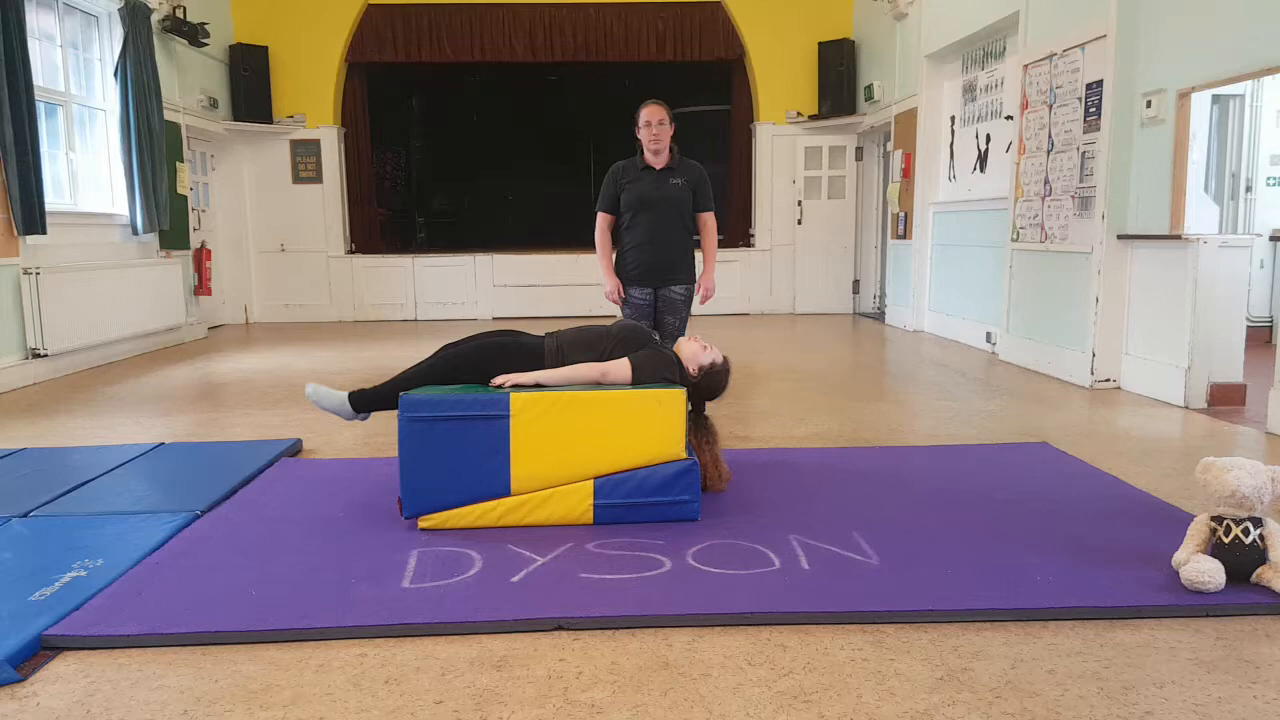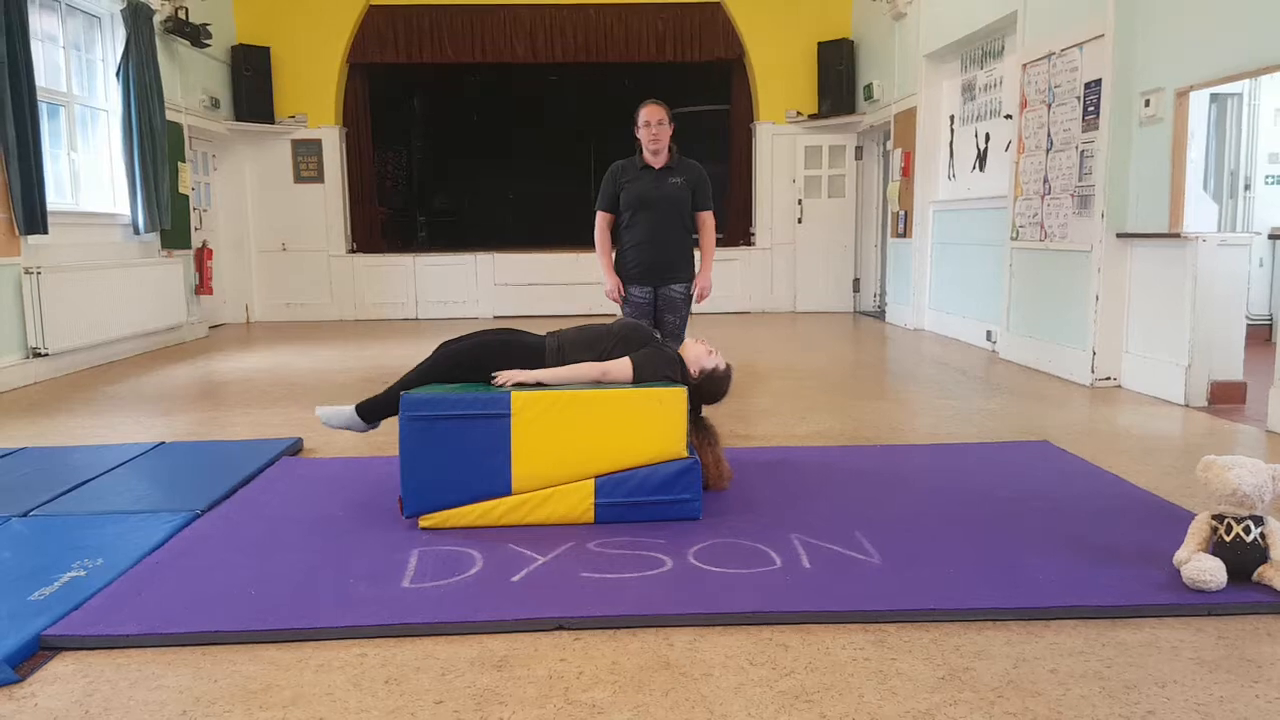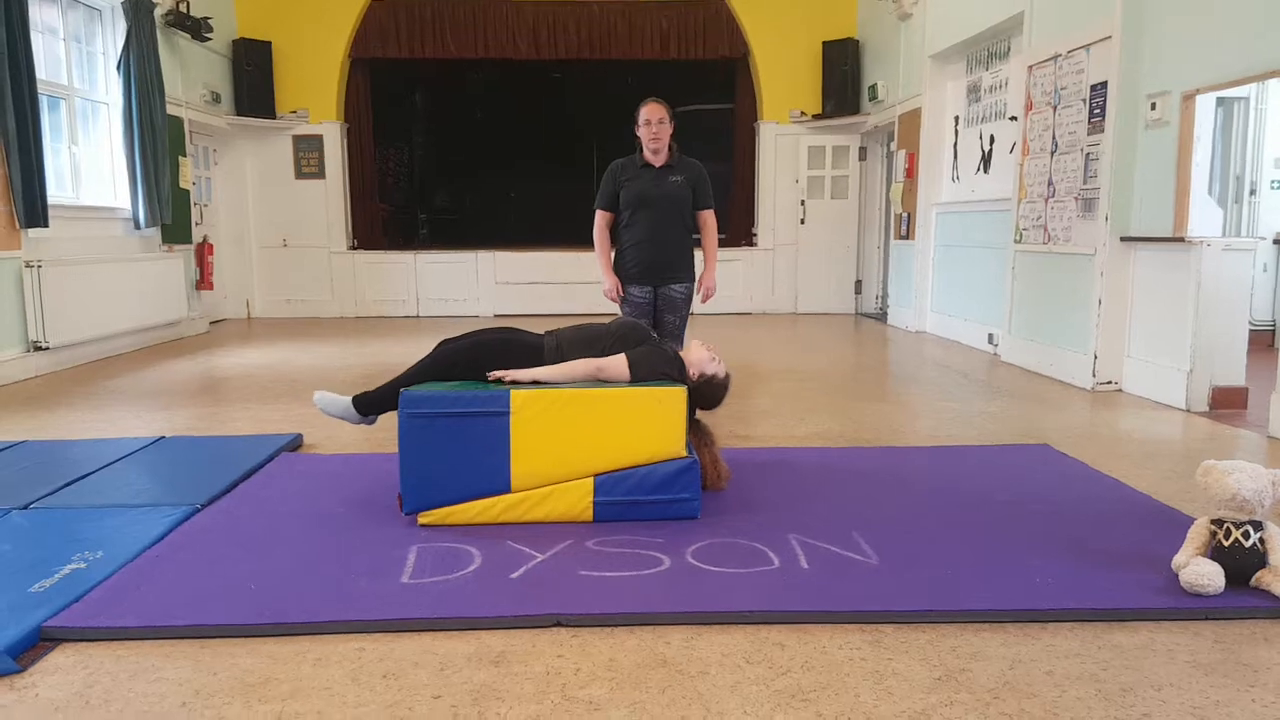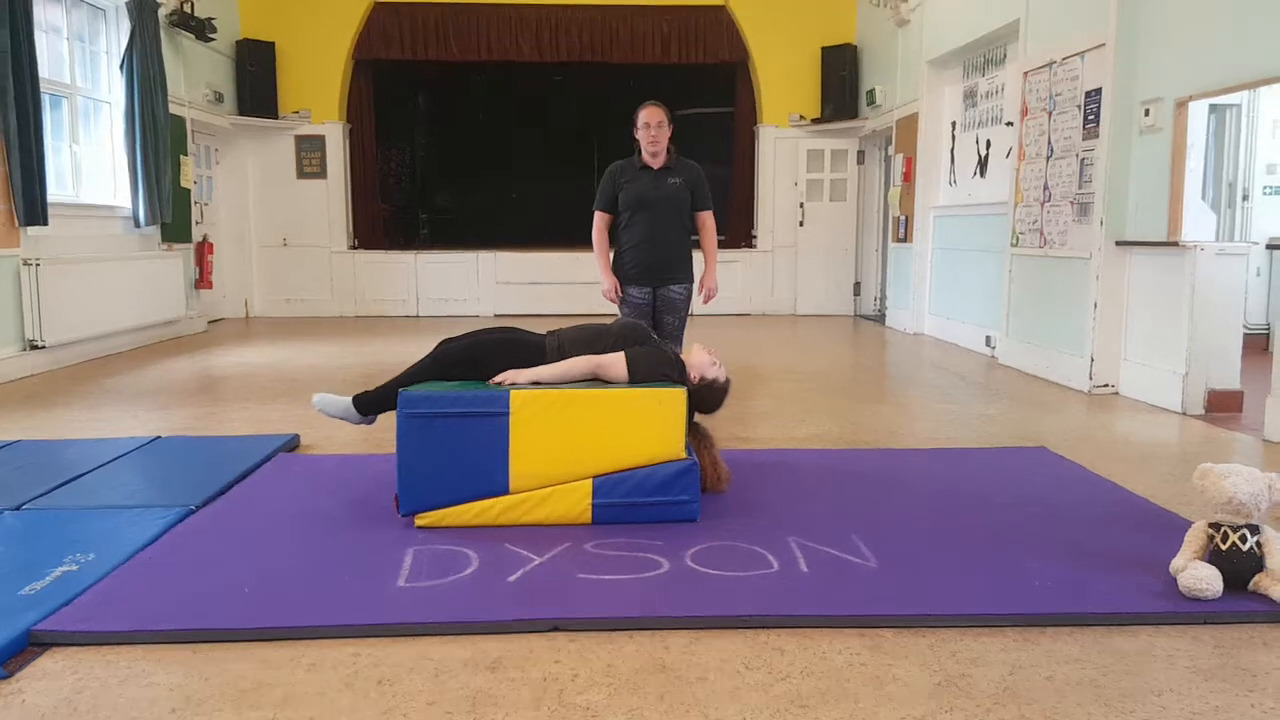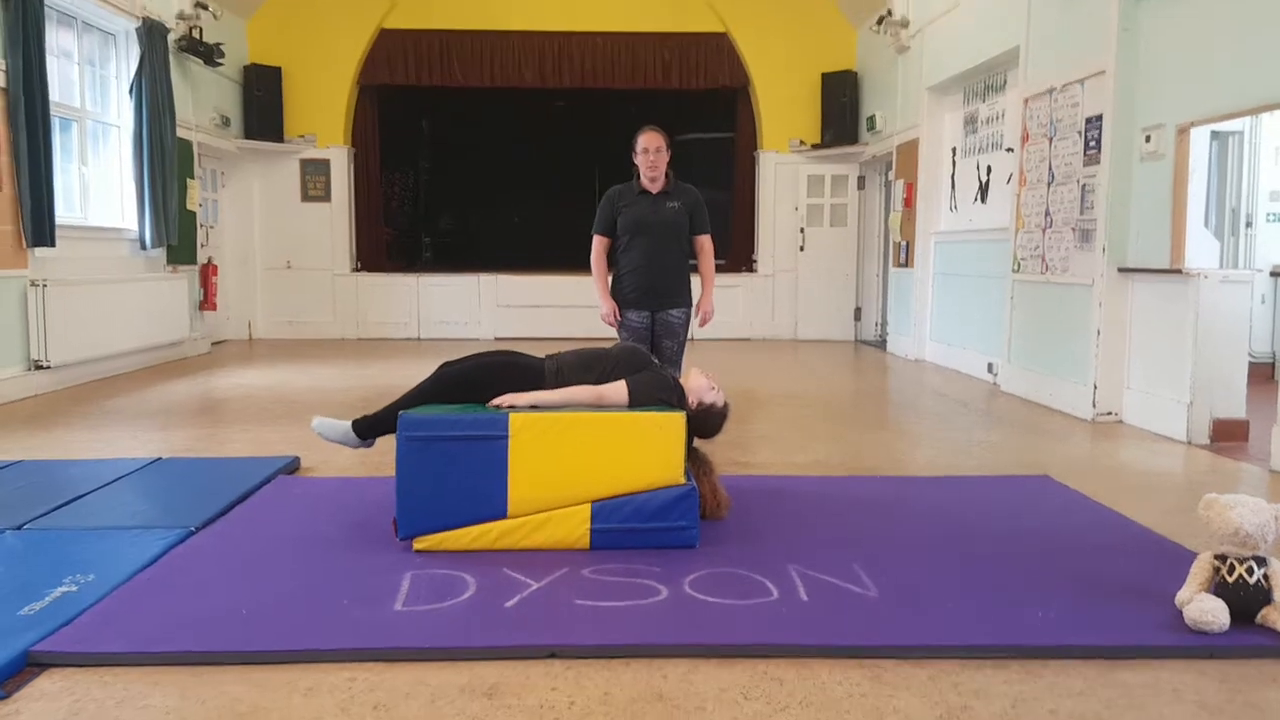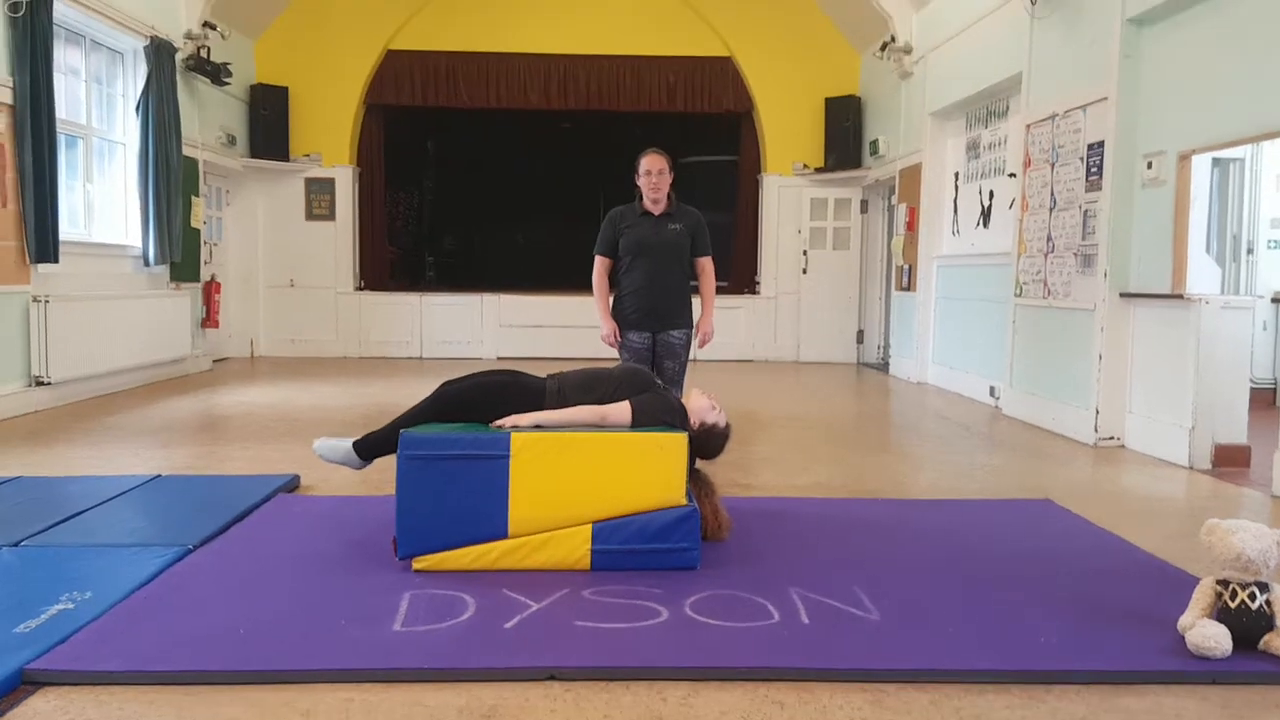
dt=0.2s
person 1, frame 1
left shoulder: (664, 366)
right shoulder: (659, 352)
left elbow: (601, 374)
left wrist: (531, 377)
left hip: (542, 362)
right hip: (544, 346)
left knee: (449, 366)
right knee: (450, 354)
left ankle: (357, 404)
right ankle: (361, 401)
person 1, frame 2
left shoulder: (665, 365)
right shoulder: (664, 352)
left elbow: (601, 373)
left wrist: (533, 375)
left hip: (543, 362)
right hip: (544, 347)
left knee: (451, 362)
right knee: (450, 351)
left ankle: (366, 414)
right ankle: (371, 411)
person 1, frame 3
left shoulder: (662, 365)
right shoulder: (663, 354)
left elbow: (598, 369)
left wrist: (530, 374)
left hip: (542, 361)
right hip: (544, 346)
left knee: (448, 361)
right knee: (449, 349)
left ankle: (364, 407)
right ankle: (370, 404)
person 1, frame 4
left shoulder: (664, 366)
right shoulder: (663, 355)
left elbow: (596, 367)
left wrist: (530, 375)
left hip: (542, 361)
right hip: (545, 347)
left knee: (448, 360)
right knee: (450, 349)
left ankle: (364, 406)
right ankle: (367, 404)
person 1, frame 5
left shoulder: (663, 391)
right shoulder: (662, 378)
left elbow: (598, 395)
left wrist: (529, 398)
left hip: (541, 384)
right hip: (544, 370)
left knee: (447, 383)
right knee: (449, 372)
left ankle: (362, 430)
right ankle: (367, 426)
person 1, frame 6
left shoulder: (667, 411)
right shoulder: (664, 399)
left elbow: (600, 415)
left wrist: (532, 418)
left hip: (544, 404)
right hip: (546, 389)
left knee: (449, 401)
right knee: (451, 391)
left ankle: (362, 451)
right ankle: (367, 445)
person 2, frame 1
left shoulder: (693, 173)
right shoulder: (619, 173)
left elbow: (707, 225)
right elbow: (603, 227)
left wrist: (708, 272)
right wrist: (608, 274)
left hip: (678, 280)
right hip: (633, 280)
left knee: (672, 349)
person 2, frame 2
left shoulder: (692, 172)
right shoulder: (619, 172)
left elbow: (706, 224)
right elbow: (602, 226)
left wrist: (705, 271)
right wrist: (608, 273)
left hip: (678, 279)
right hip: (633, 279)
left knee: (672, 348)
person 2, frame 3
left shoulder: (692, 170)
right shoulder: (618, 171)
left elbow: (707, 222)
right elbow: (601, 224)
left wrist: (709, 270)
right wrist: (607, 272)
left hip: (677, 278)
right hip: (633, 278)
left knee: (671, 348)
person 2, frame 4
left shoulder: (690, 172)
right shoulder: (617, 173)
left elbow: (705, 223)
right elbow: (600, 226)
left wrist: (710, 270)
right wrist: (605, 273)
left hip: (676, 279)
right hip: (632, 279)
left knee: (671, 349)
person 2, frame 5
left shoulder: (688, 196)
right shoulder: (616, 197)
left elbow: (704, 247)
right elbow: (599, 249)
left wrist: (707, 294)
right wrist: (604, 297)
left hip: (675, 303)
right hip: (630, 303)
left knee: (670, 373)
person 2, frame 6
left shoulder: (691, 218)
right shoulder: (618, 218)
left elbow: (705, 269)
right elbow: (600, 270)
left wrist: (707, 315)
right wrist: (604, 317)
left hip: (676, 324)
right hip: (631, 323)
left knee: (671, 394)
